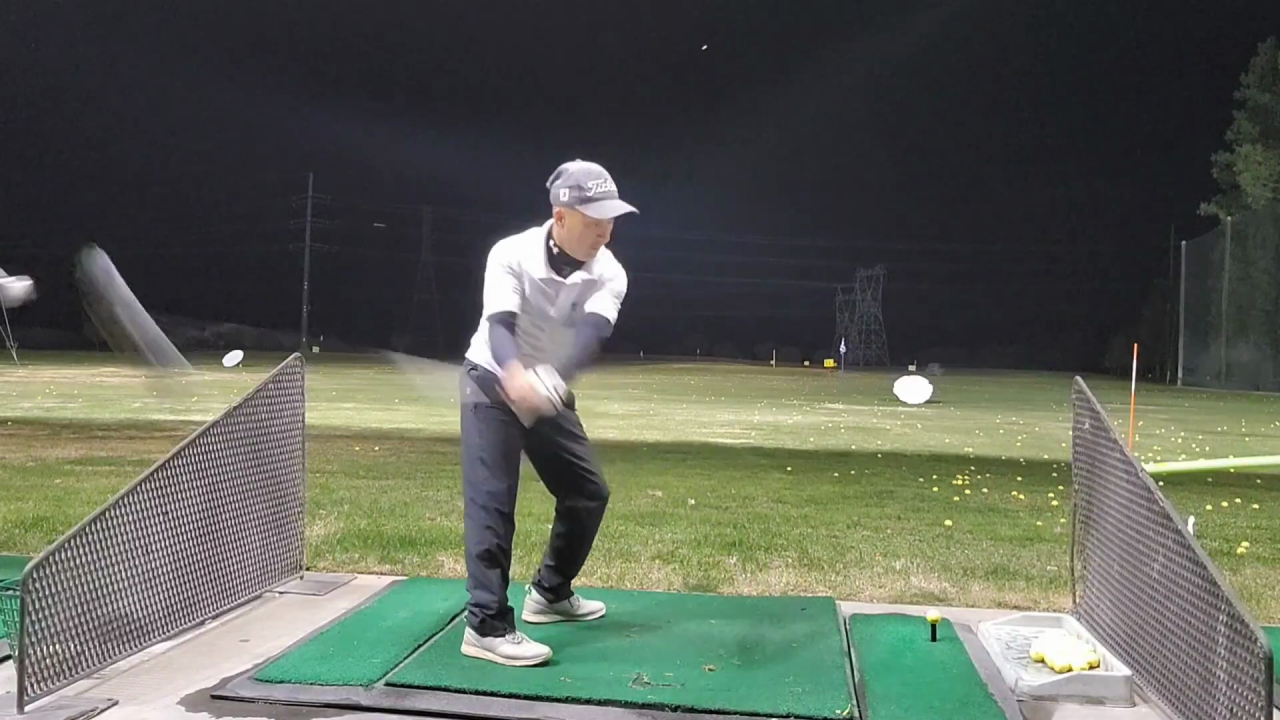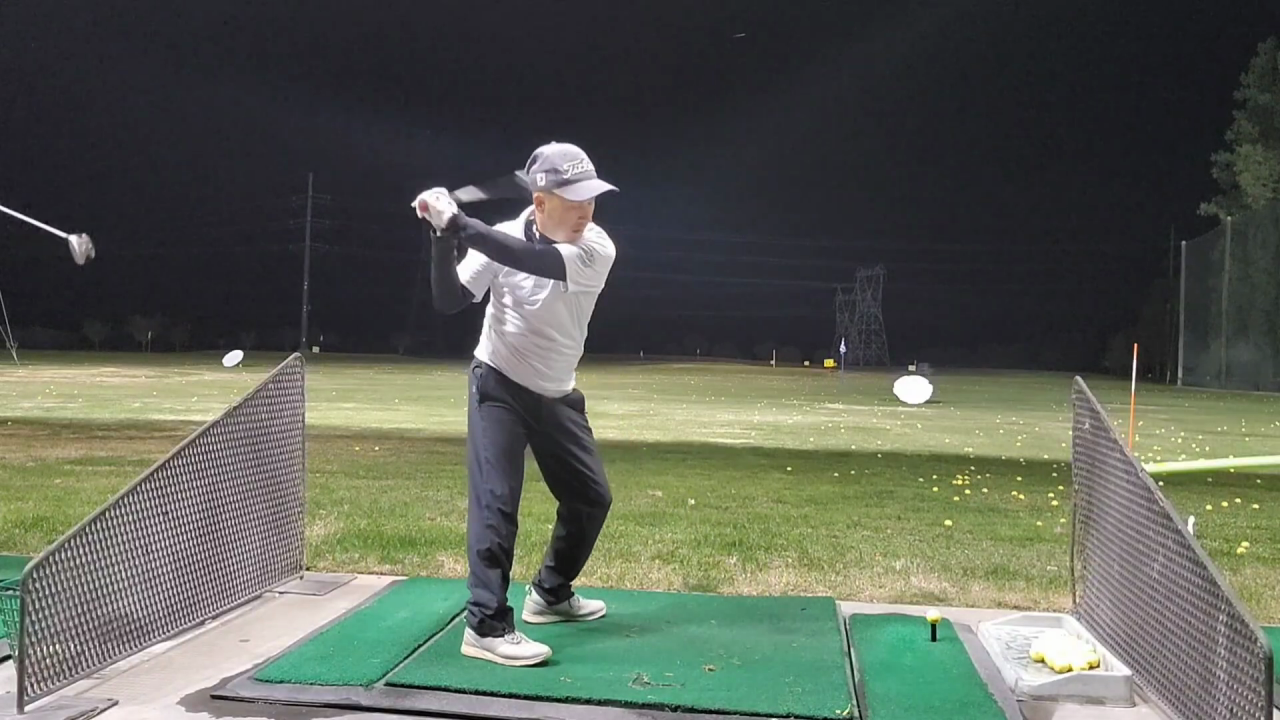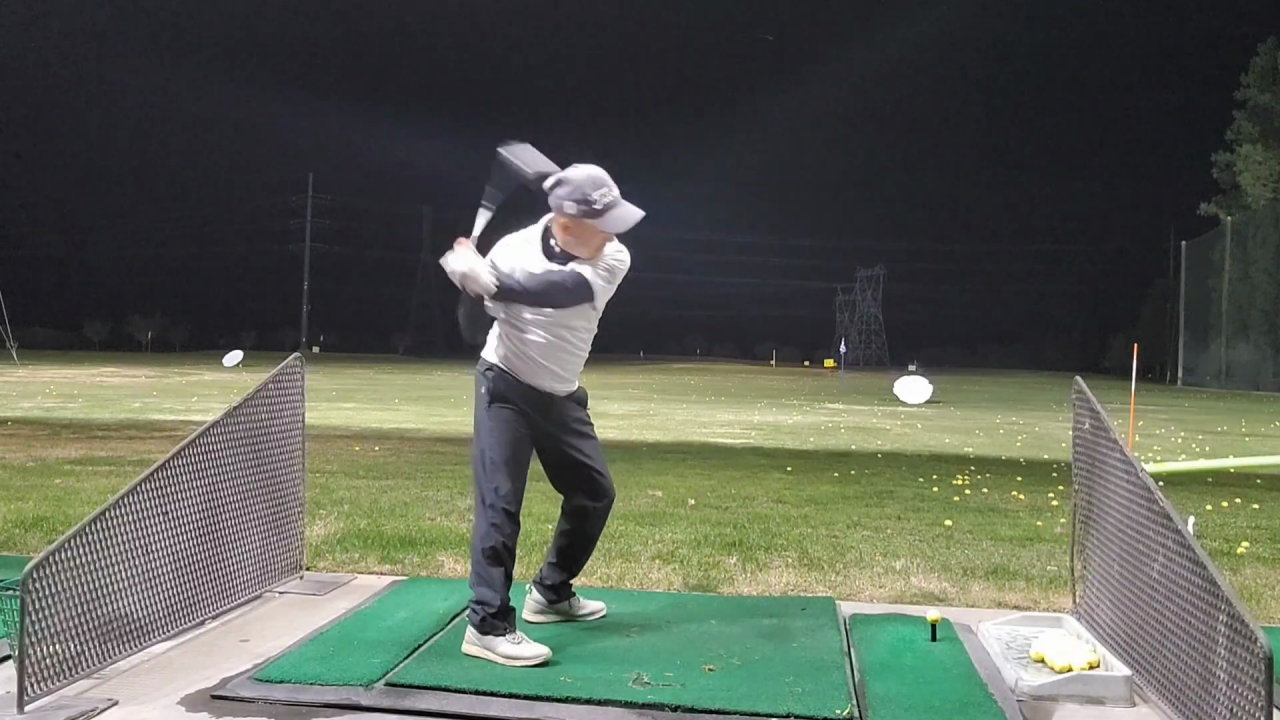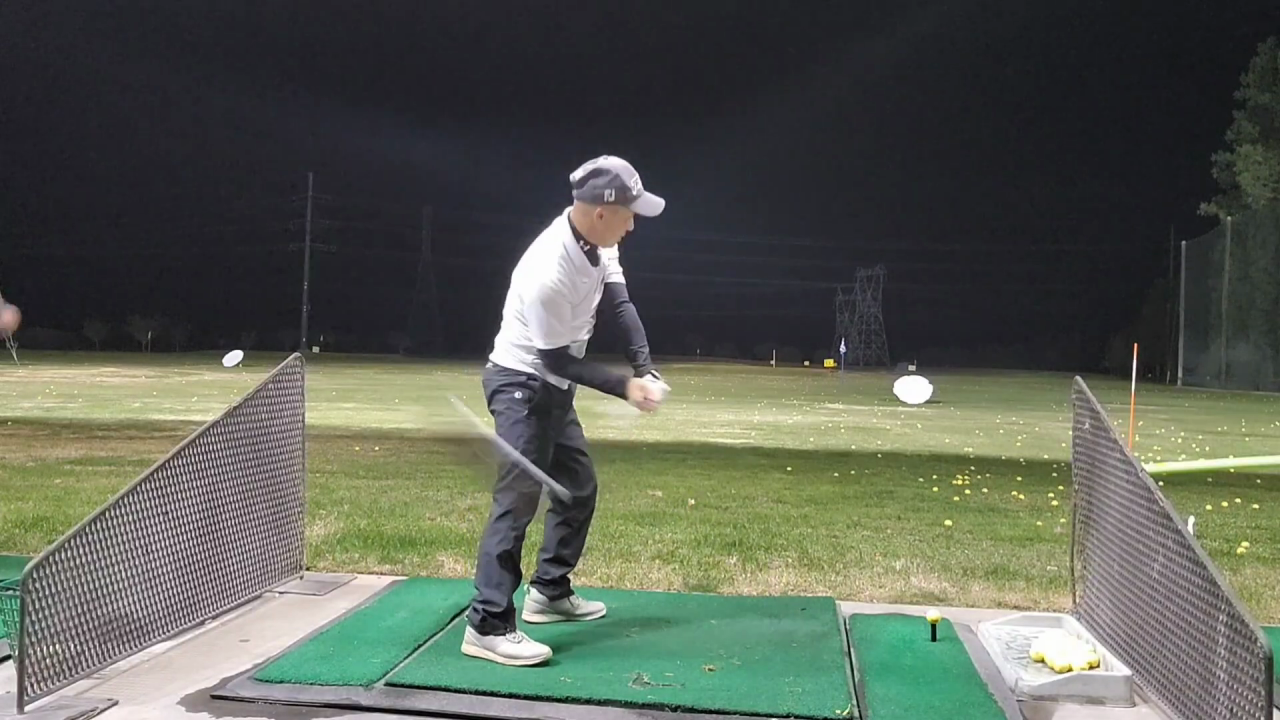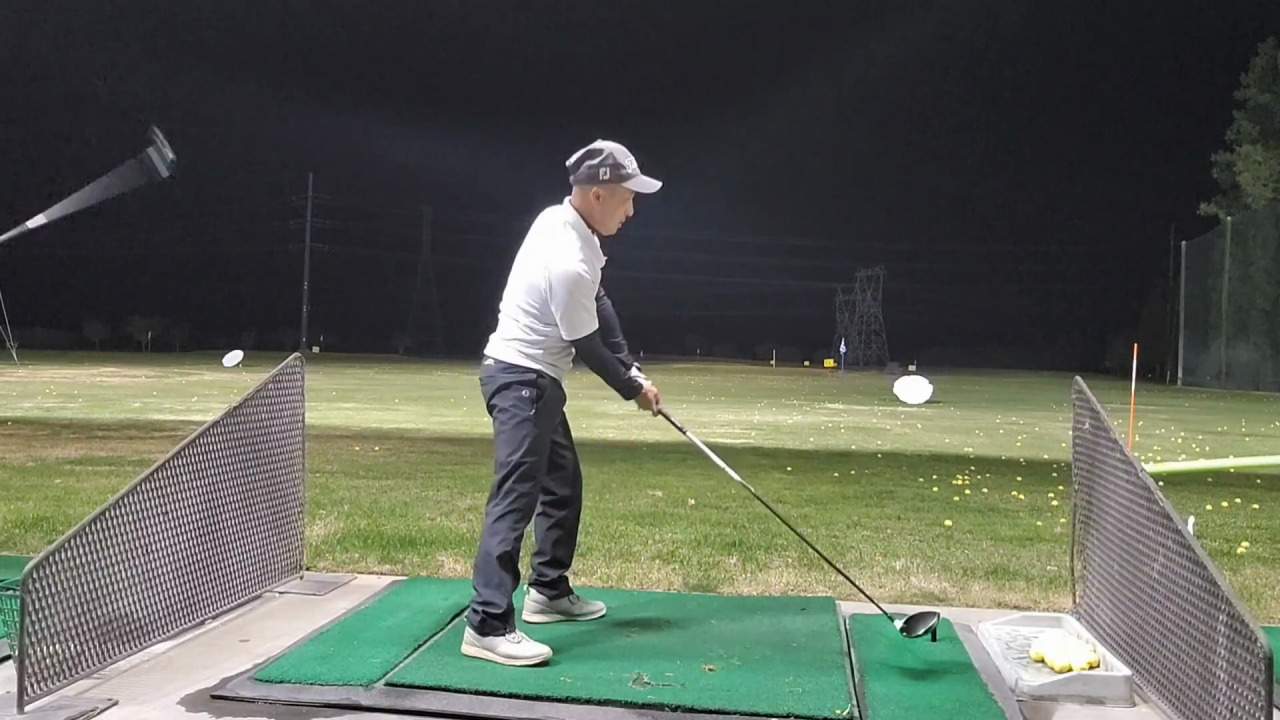
dt=0.4s
person 1, frame 1
left shoulder: (609, 274)
right shoulder: (511, 254)
left elbow: (592, 335)
right elbow: (501, 329)
left wrist: (550, 380)
right wrist: (513, 375)
left hip: (550, 394)
right hip: (492, 385)
left knee: (588, 492)
right knee: (492, 499)
left ankle: (550, 592)
right ankle: (487, 626)
person 1, frame 2
left shoulder: (598, 250)
right shoulder: (498, 237)
left elbow: (528, 260)
right elbow: (449, 302)
left wrist: (455, 223)
right wrist: (443, 237)
left hip: (557, 395)
right hip: (498, 386)
left knee: (591, 497)
right knee: (496, 499)
left ankle: (550, 594)
right ankle: (486, 625)
person 1, frame 3
left shoulder: (612, 259)
right shoulder: (511, 253)
left elbow: (558, 294)
left wrist: (488, 284)
right wrist: (473, 281)
left hip: (563, 395)
right hip: (506, 387)
left knee: (593, 493)
right knee: (500, 498)
left ankle: (551, 592)
right ankle: (487, 623)
person 1, frame 4
left shoulder: (596, 244)
right shoulder: (548, 274)
left elbow: (620, 305)
right elbow: (556, 358)
left wrist: (644, 369)
right wrist: (622, 386)
left hip: (551, 387)
right hip: (521, 383)
left knee: (578, 487)
right knee: (518, 497)
left ankle: (549, 591)
right ankle: (488, 624)
person 1, frame 5
left shoulder: (562, 221)
right shoulder: (568, 262)
left elbow: (599, 306)
right elbow: (587, 345)
left wrist: (630, 365)
right wrist: (633, 389)
left hip: (535, 378)
right hip: (521, 379)
left knee: (563, 486)
right knee: (517, 494)
left ankle: (548, 591)
right ankle: (487, 625)
